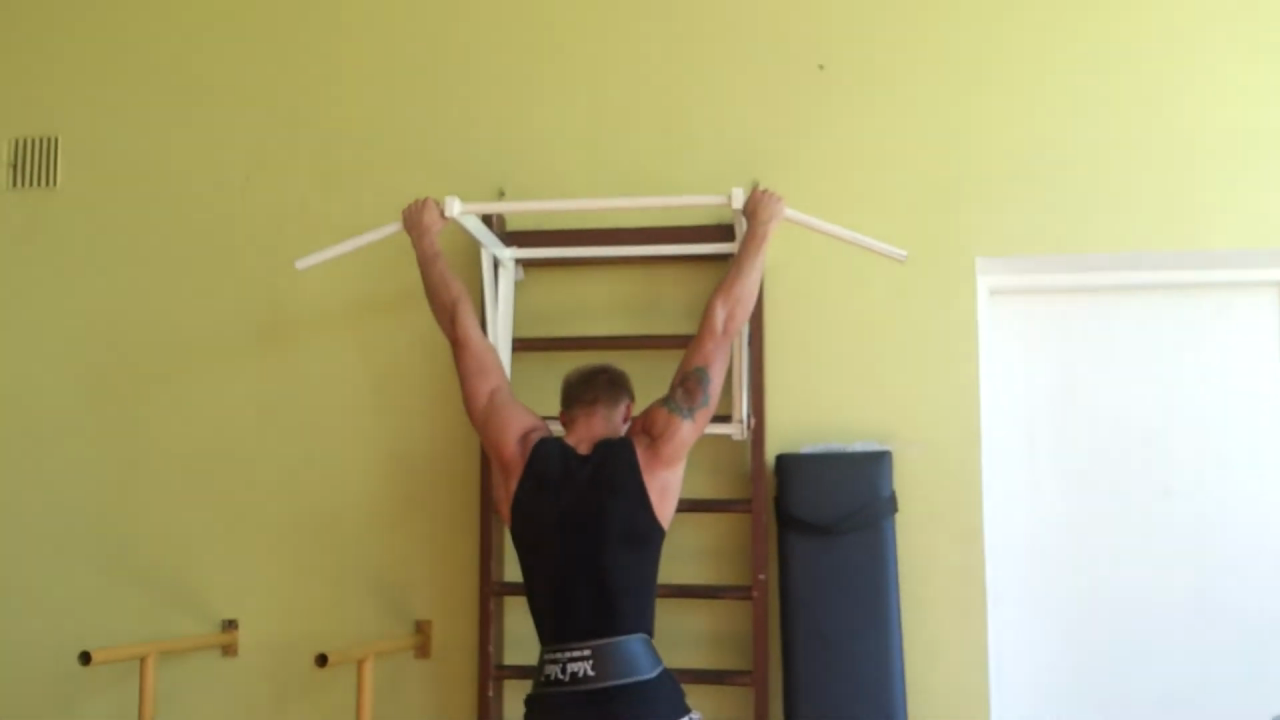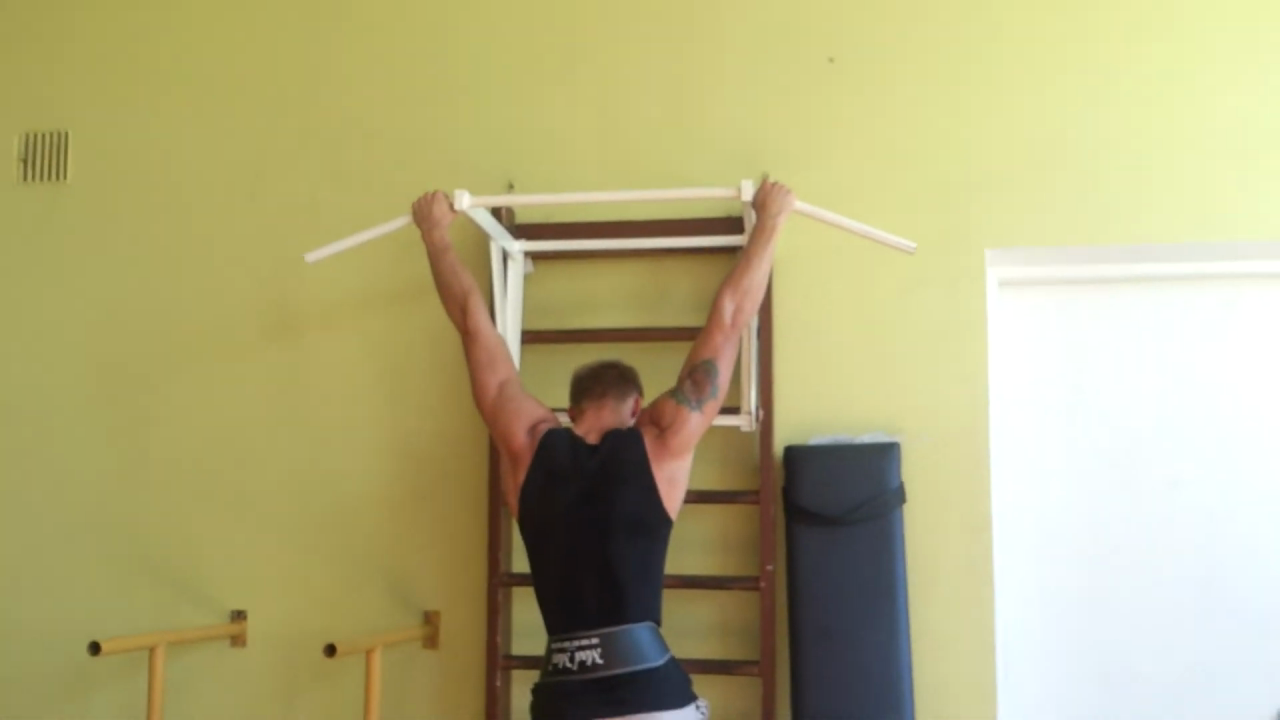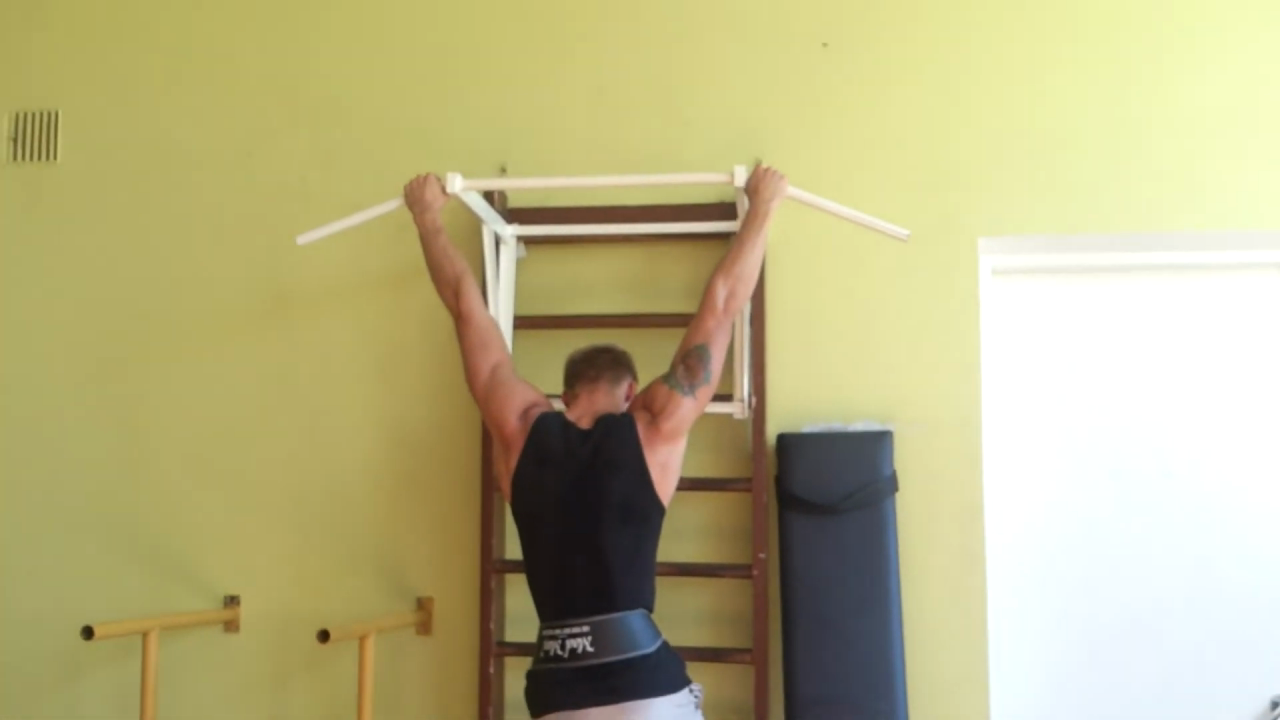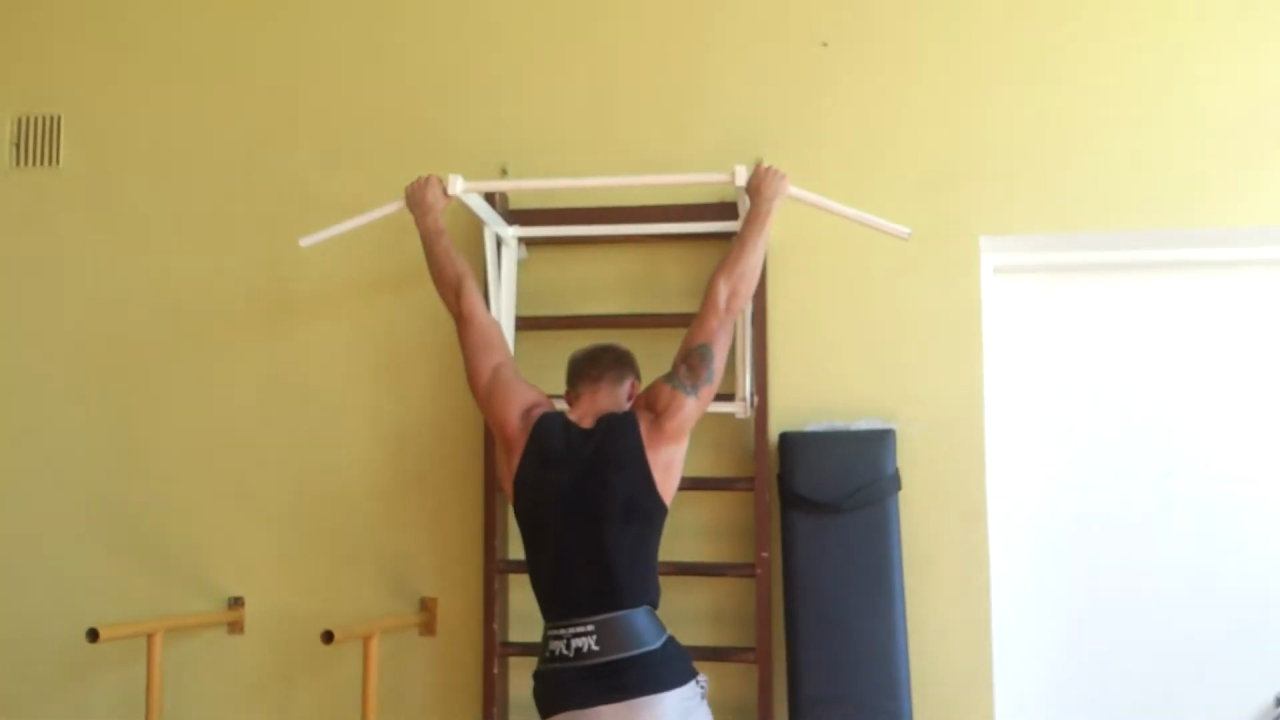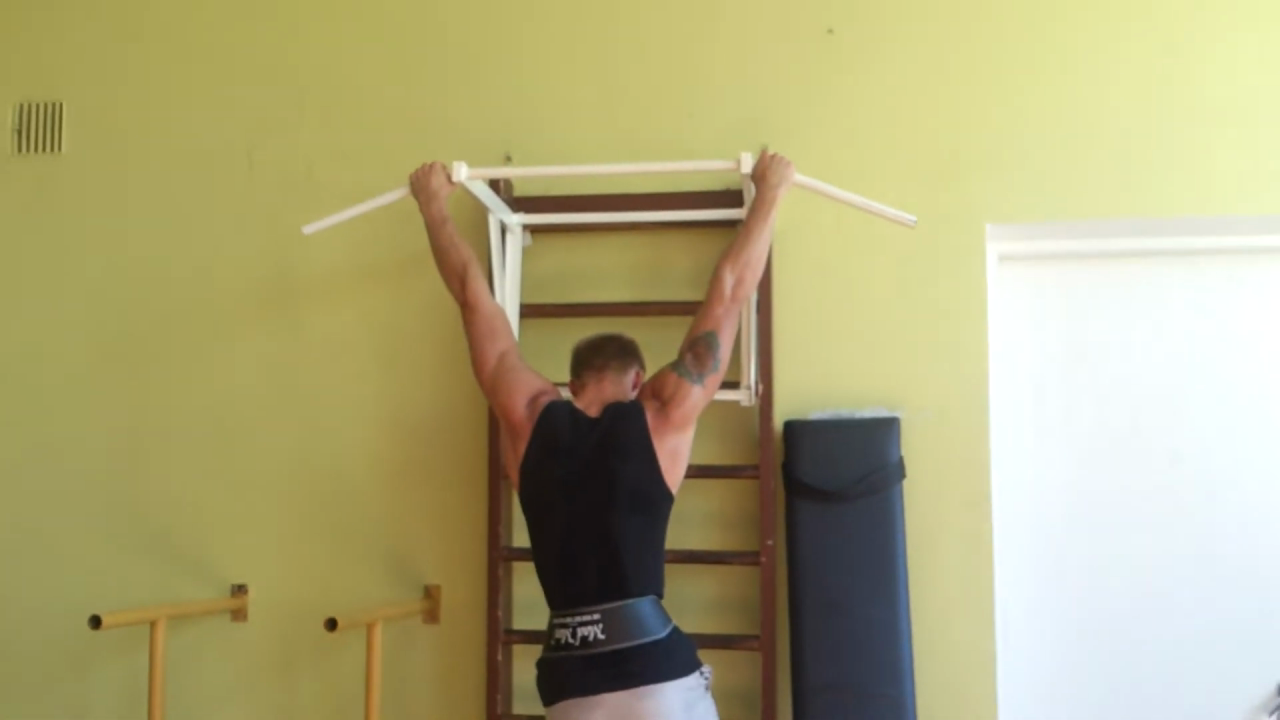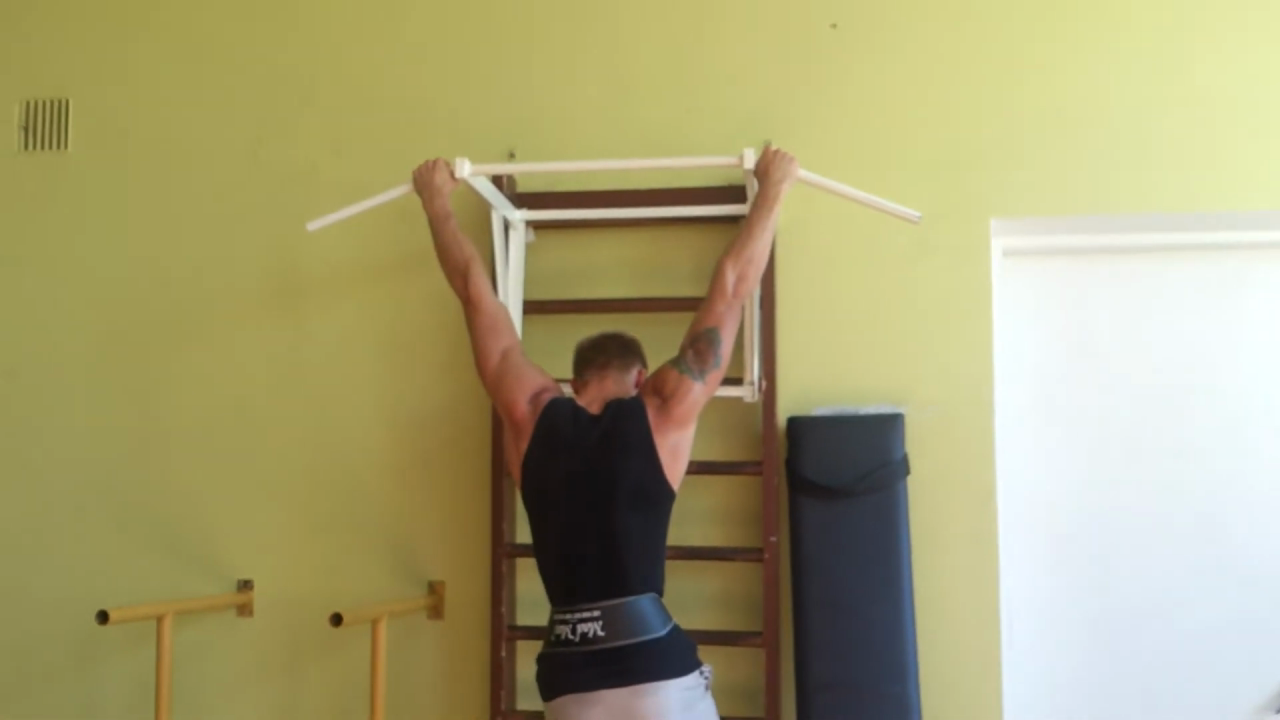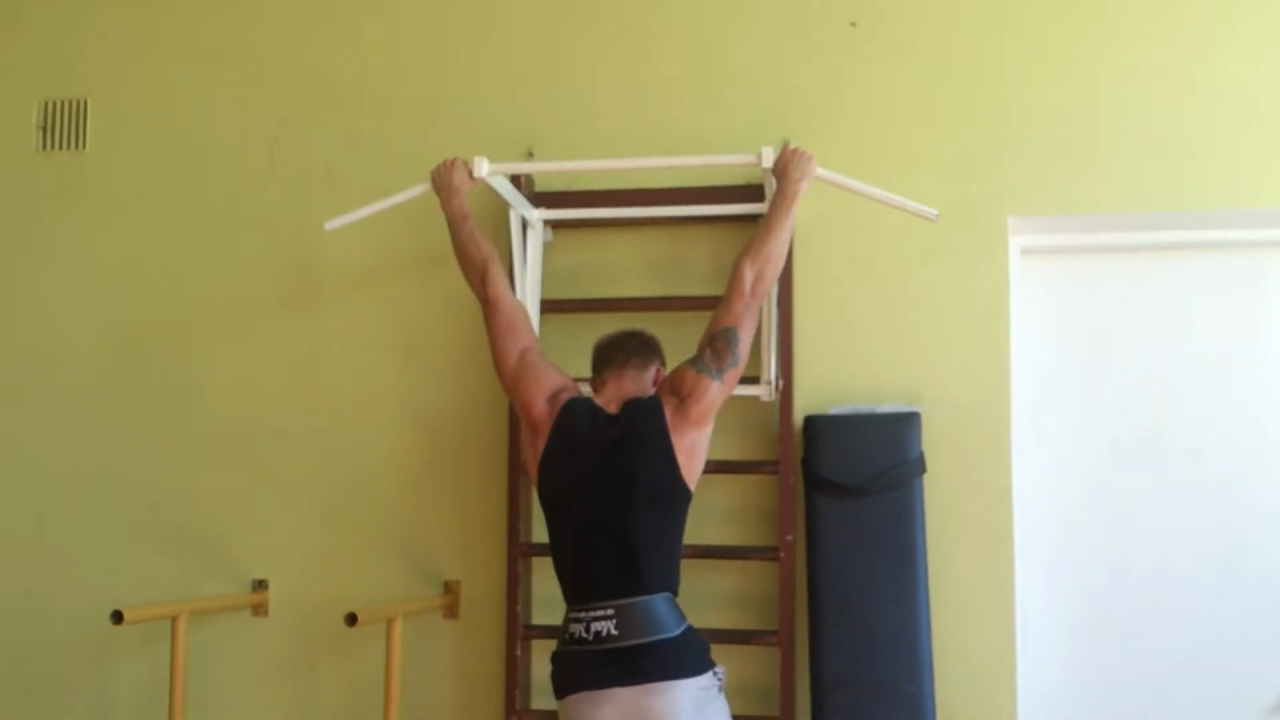
dt=0.2s
person 1, frame 1
left shoulder: (520, 455)
right shoulder: (653, 454)
left elbow: (464, 331)
right elbow: (720, 327)
left wrist: (425, 240)
right wrist: (760, 227)
person 1, frame 2
left shoulder: (528, 448)
right shoulder: (661, 445)
left elbow: (474, 323)
right elbow: (728, 319)
left wrist: (435, 234)
right wrist: (769, 220)
person 1, frame 3
left shoulder: (521, 431)
right shoulder: (655, 429)
left elbow: (467, 306)
right elbow: (720, 305)
left wrist: (426, 216)
right wrist: (763, 205)
person 1, frame 4
left shoulder: (523, 431)
right shoulder: (656, 430)
left elbow: (468, 307)
right elbow: (723, 305)
left wrist: (428, 218)
right wrist: (764, 206)
person 1, frame 5
left shoulder: (529, 419)
right shoulder: (662, 416)
left elbow: (473, 294)
right elbow: (728, 292)
left wrist: (432, 205)
right wrist: (769, 192)
person 1, frame 6
left shoulder: (531, 415)
right shoulder: (663, 413)
left elbow: (476, 291)
right elbow: (730, 289)
left wrist: (436, 201)
right wrist: (773, 189)
person 1, frame 7
left shoulder: (548, 413)
right shoulder: (680, 412)
left elbow: (493, 291)
right elbow: (748, 289)
left wrist: (454, 201)
right wrist: (790, 188)
